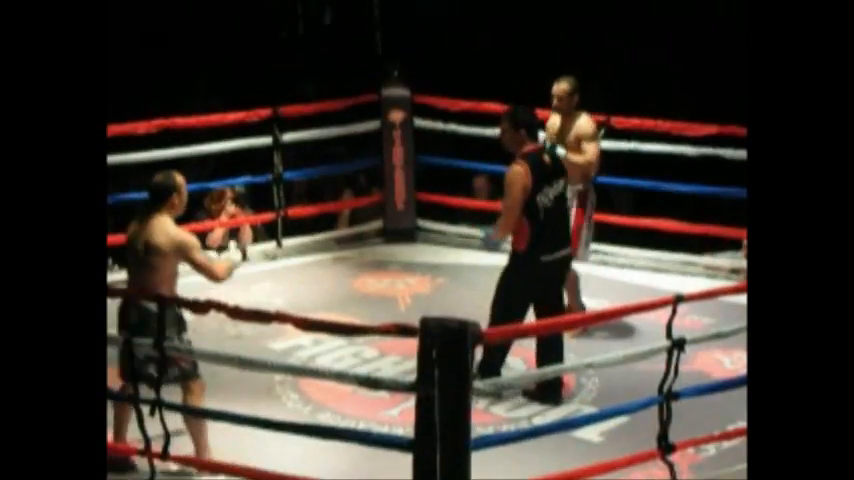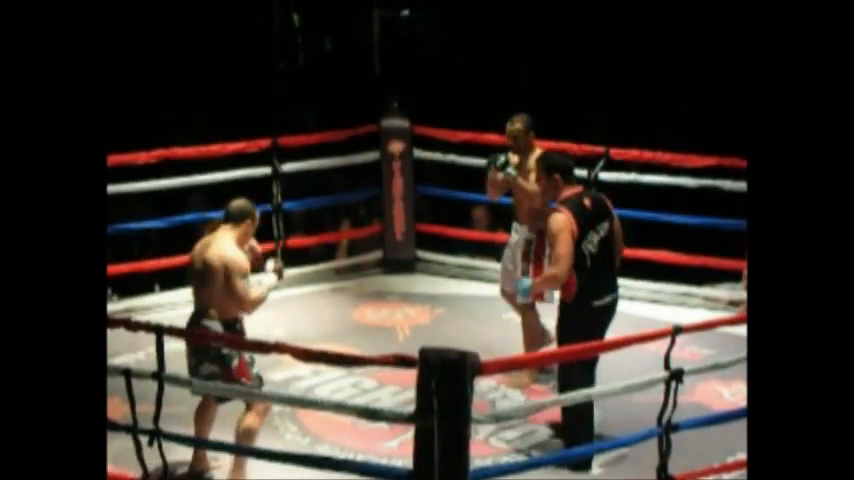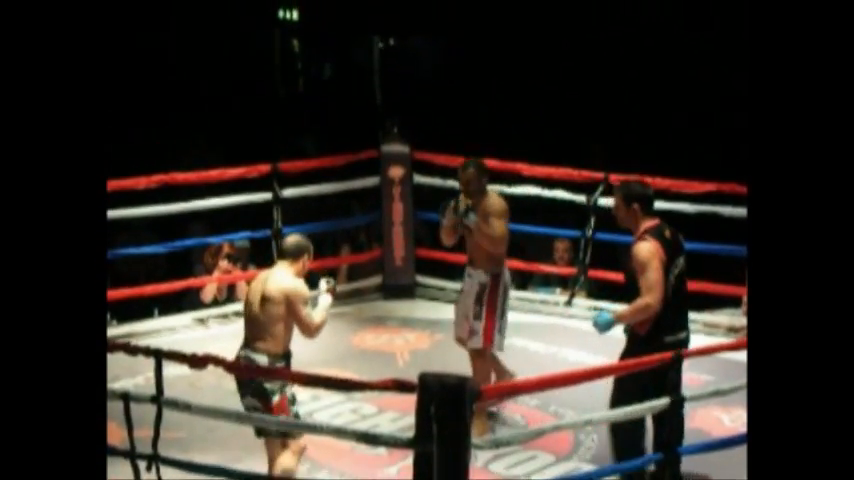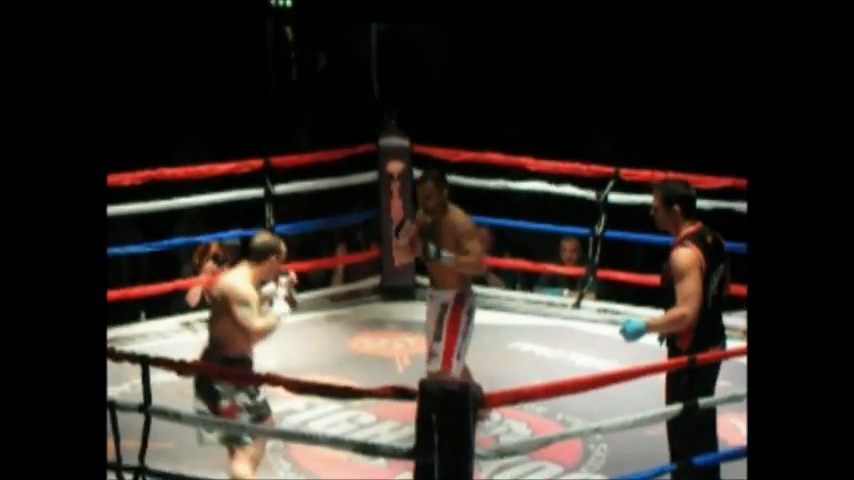
dt=0.7s
person 1, frame 1
left shoulder: (519, 170)
right shoulder: (554, 161)
left elbow: (508, 221)
left wrist: (492, 236)
left hip: (530, 259)
right hip: (559, 253)
left knee: (503, 318)
right knee: (551, 321)
left ankle: (487, 374)
right ankle: (548, 387)
person 1, frame 2
left shoulder: (561, 217)
right shoulder: (601, 200)
left elbow: (558, 274)
right elbow: (617, 248)
left wrist: (531, 286)
left hip: (580, 306)
right hip: (607, 297)
left knee: (572, 375)
right knee: (584, 366)
right ankle: (580, 429)
person 1, frame 3
left shoulder: (644, 246)
right shoulder: (671, 235)
left elbow: (650, 303)
left wrist: (613, 318)
left hip: (650, 341)
right hip: (677, 335)
left knee: (625, 408)
right knee: (668, 409)
person 1, frame 4
left shoulder: (684, 253)
right shoulder: (711, 239)
left elbow: (686, 313)
left wrist: (645, 326)
left hip: (692, 352)
right hip: (712, 345)
left knee: (684, 429)
right knee: (702, 423)
person 2, frame 1
left shoulder: (137, 226)
right shoulder: (178, 237)
right elbow: (216, 272)
left wrist: (194, 257)
left hip: (131, 310)
right hip: (160, 315)
left knee: (131, 381)
right knee: (193, 385)
left ankle: (119, 447)
right ankle: (203, 459)
person 2, frame 2
left shoulder: (203, 245)
right shoulder: (231, 255)
right elbow: (248, 303)
right wrist: (272, 276)
left hip: (199, 328)
right hip: (221, 334)
left knee: (211, 396)
right knee: (258, 404)
person 2, frame 3
left shoulder: (261, 278)
right shoulder: (293, 286)
right elbow: (312, 329)
right wrist: (326, 297)
left hip: (249, 361)
right hip: (266, 368)
left knee: (275, 429)
right knee: (295, 444)
person 2, frame 4
left shoulder: (244, 279)
right shoulder: (236, 286)
right elbow: (254, 332)
left wrist: (275, 289)
right wrist: (282, 307)
left hip: (238, 367)
left knee: (262, 421)
right knee: (244, 452)
person 3, frame 1
left shoulder: (584, 126)
right shoulder: (553, 120)
left elbow: (592, 164)
left wrist: (560, 152)
left hip: (578, 194)
left ankle: (576, 309)
right ankle: (574, 305)
person 3, frame 2
left shoulder: (538, 160)
right shoulder: (512, 157)
left elbow: (536, 197)
right elbow: (494, 194)
left wrist: (510, 174)
right wrist: (493, 172)
left hip: (535, 234)
right hip: (519, 230)
left knee: (524, 300)
right knee: (509, 292)
left ankle: (531, 365)
right ankle: (541, 335)
person 3, frame 3
left shoulder: (495, 205)
right shoulder: (464, 200)
left elbow: (499, 244)
right elbow: (448, 240)
left wrist: (470, 218)
right wrist: (448, 218)
left hip: (491, 279)
right hip: (472, 275)
left knee: (478, 348)
right knee: (465, 337)
left ankle: (480, 416)
right ankle: (503, 375)
person 3, frame 4
left shoulder: (459, 223)
right shoulder: (423, 218)
left elbow: (479, 266)
right elbow: (400, 258)
left wrist: (442, 255)
right wrist: (404, 237)
left hip: (456, 300)
right hip: (437, 297)
left knee: (439, 371)
right knee: (450, 363)
